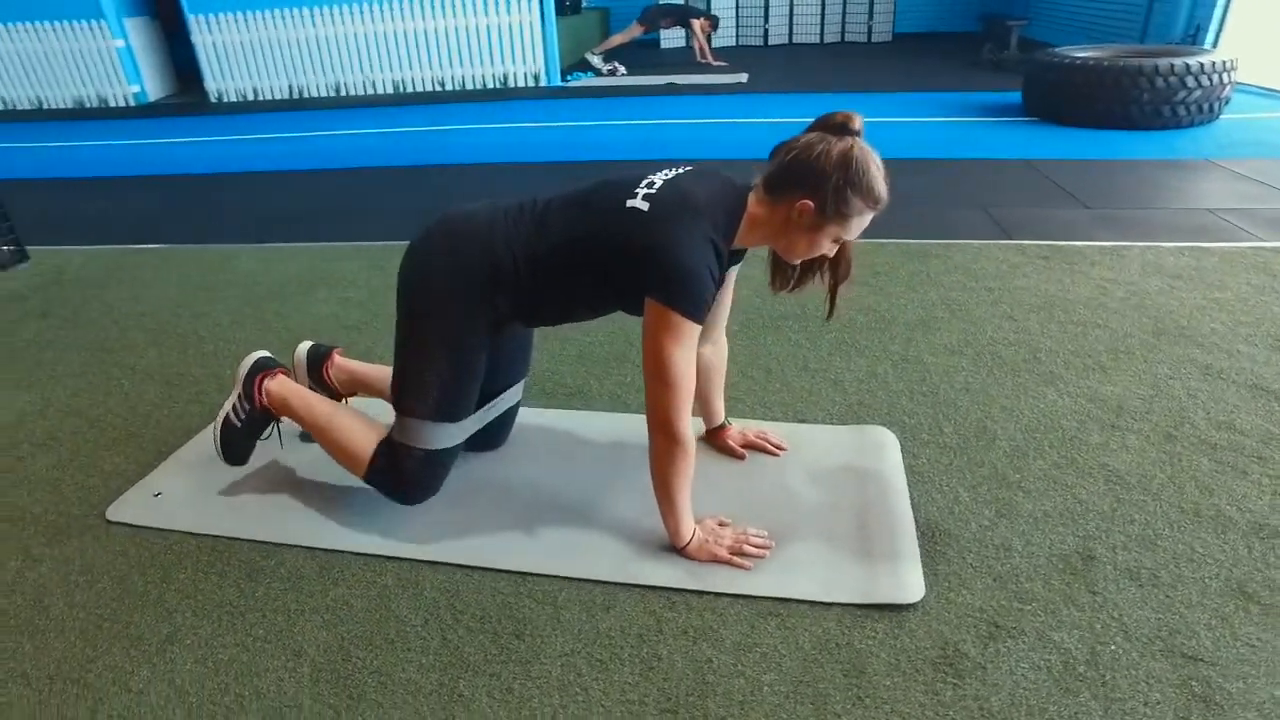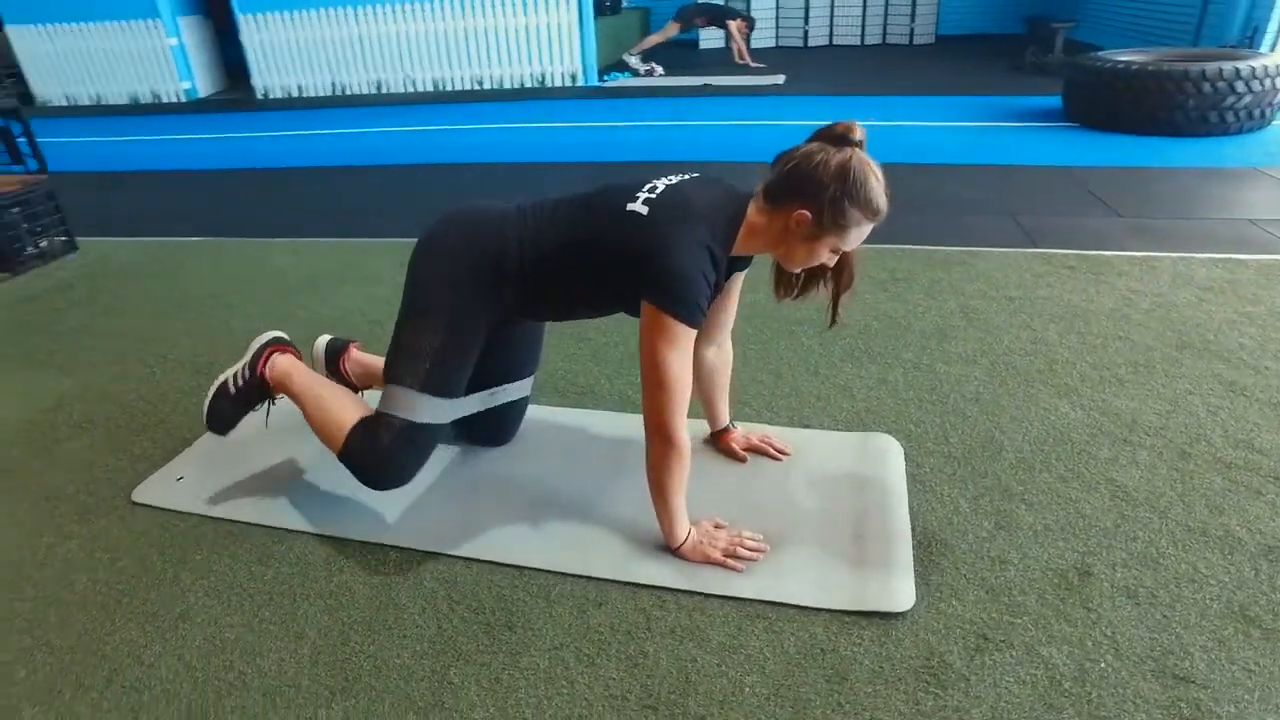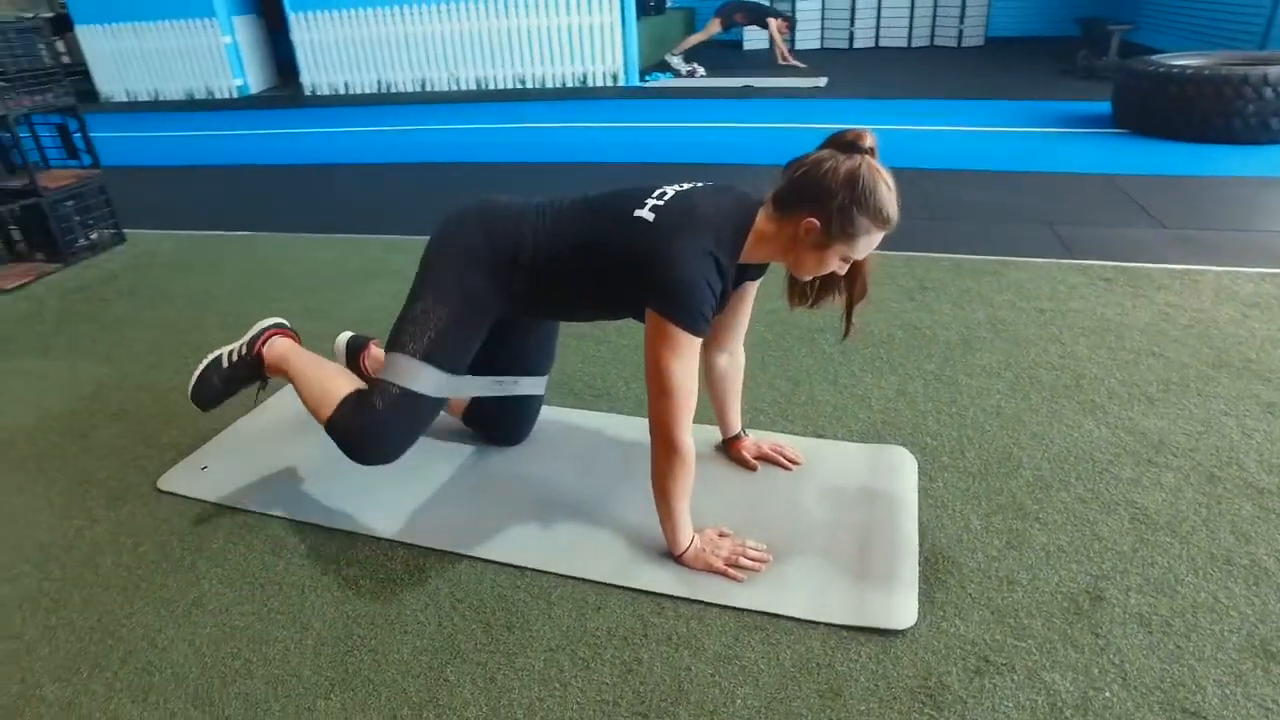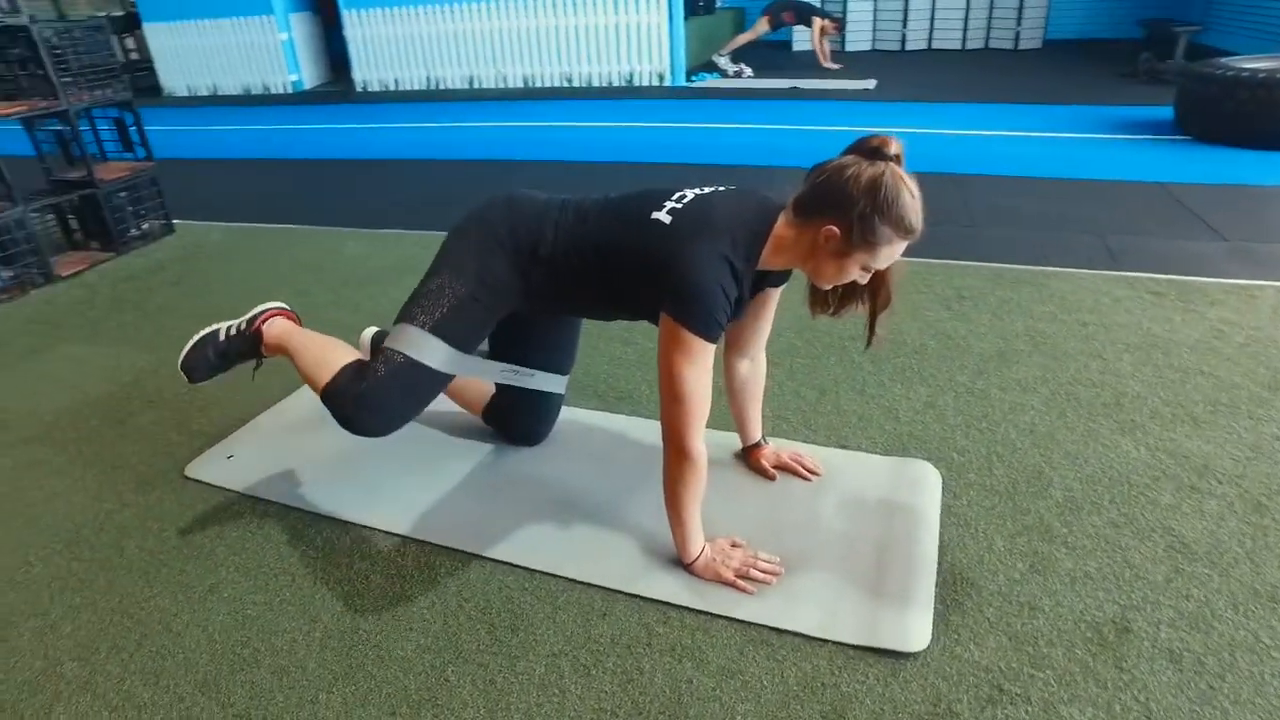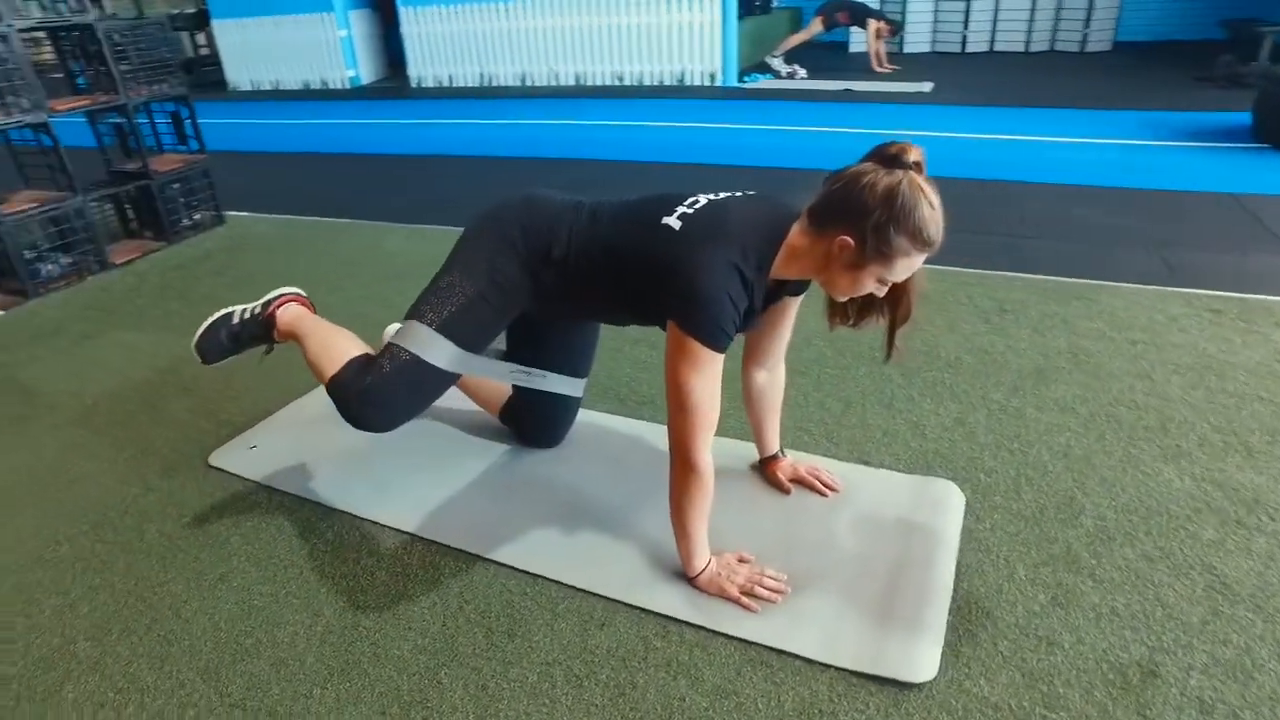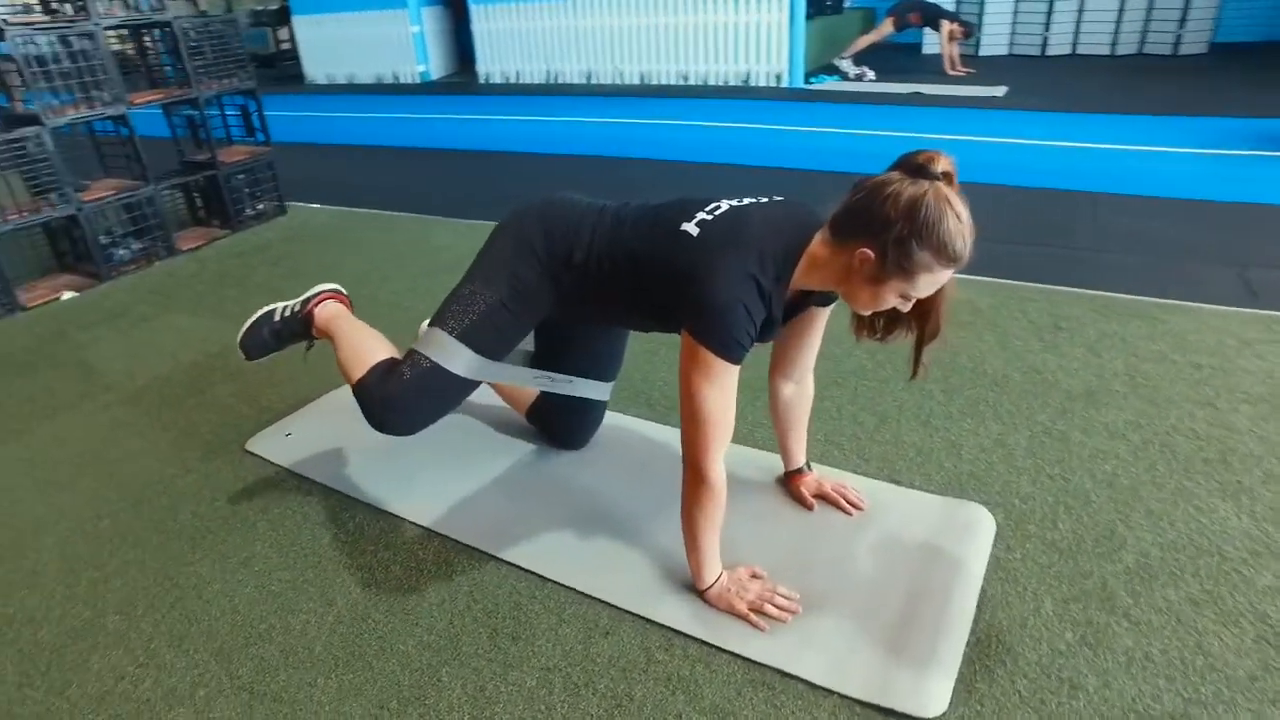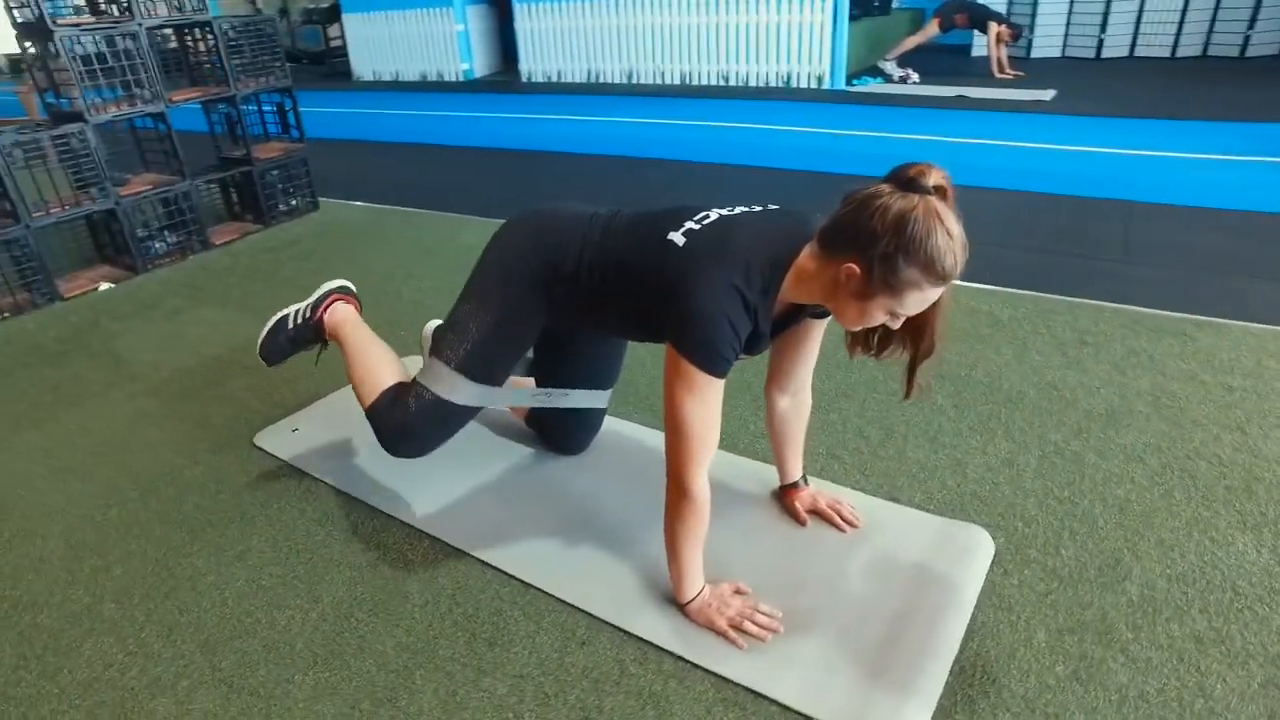
dt=0.2s
person 1, frame 1
left shoulder: (731, 208)
right shoulder: (685, 247)
left elbow: (708, 337)
right elbow: (668, 424)
left wrist: (719, 424)
right wrist: (685, 534)
left hip: (500, 276)
right hip: (458, 273)
left knee: (486, 433)
right knee: (409, 476)
left ankle: (328, 368)
right ankle: (273, 388)
person 1, frame 2
left shoulder: (735, 219)
right shoulder: (684, 253)
left elbow: (712, 342)
right elbow: (665, 424)
left wrist: (723, 428)
right wrist: (680, 534)
left hip: (512, 276)
right hip: (466, 264)
left knee: (494, 428)
right knee: (385, 461)
left ankle: (346, 359)
right ankle: (277, 366)
person 1, frame 3
left shoulder: (750, 231)
right shoulder: (690, 262)
left elbow: (723, 349)
right elbow: (671, 432)
left wrist: (735, 434)
right wrist: (683, 542)
left hip: (527, 276)
right hip: (481, 258)
left knee: (505, 427)
right knee: (373, 436)
left ankle: (367, 354)
right ankle: (272, 349)
person 1, frame 4
left shoulder: (772, 237)
right shoulder: (708, 266)
left elbow: (745, 355)
right elbow: (683, 438)
left wrist: (755, 442)
right wrist: (693, 551)
left hip: (546, 272)
right hip: (502, 251)
left knee: (525, 426)
right knee: (371, 405)
left ankle: (398, 346)
right ankle: (271, 330)
person 1, frame 5
left shoulder: (791, 245)
right shoulder: (715, 276)
left elbow: (764, 365)
right elbow: (691, 449)
left wrist: (771, 454)
right wrist: (700, 565)
left hip: (563, 274)
right hip: (516, 252)
left knee: (541, 430)
right knee: (374, 400)
left ankle: (434, 356)
right ankle: (286, 317)
person 1, frame 6
left shoulder: (819, 254)
right shoulder: (731, 285)
left elbow: (791, 377)
right elbow: (704, 460)
left wrist: (796, 469)
right wrist: (710, 580)
left hip: (592, 280)
right hip: (539, 257)
left knee: (568, 431)
right knee: (398, 404)
left ankle: (463, 352)
right ankle: (324, 313)
person 1, frame 7
left shoulder: (812, 262)
right shoulder: (718, 298)
left elbow: (788, 390)
right elbow: (688, 474)
left wrist: (792, 483)
right wrist: (692, 594)
left hip: (588, 284)
right hip: (531, 269)
left knee: (566, 438)
right knee: (411, 428)
left ankle: (458, 347)
right ankle: (335, 314)
